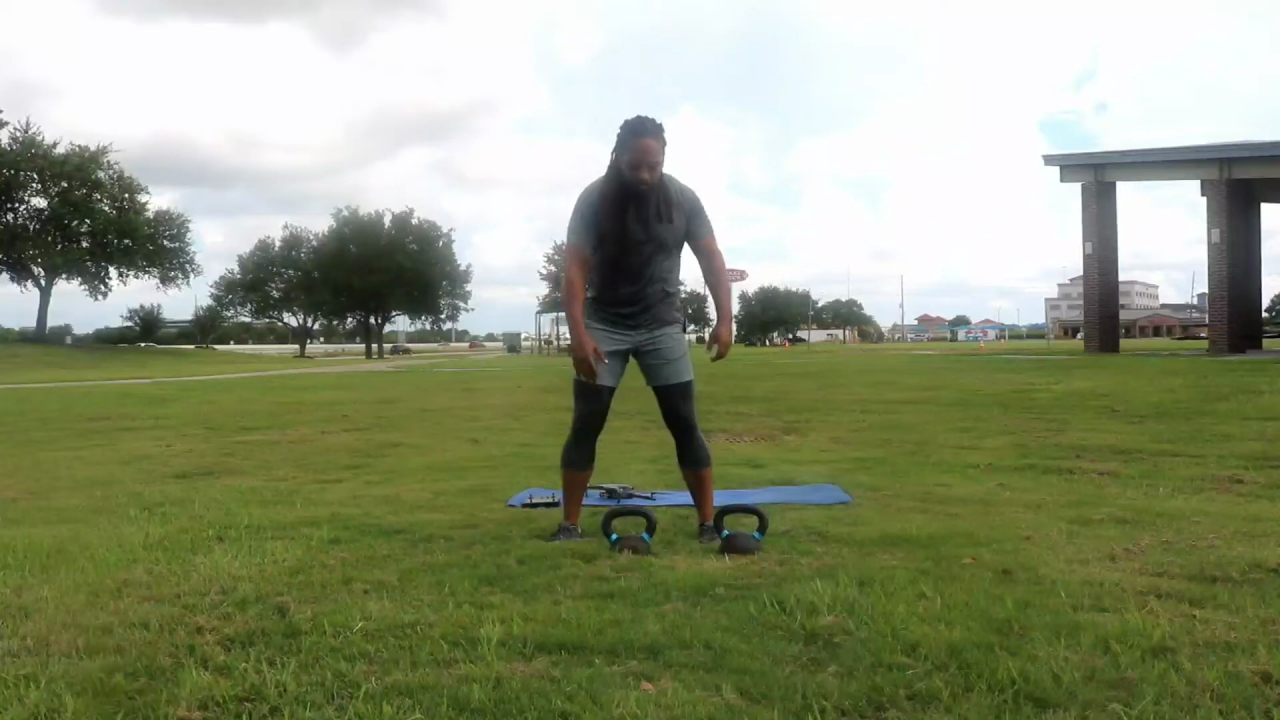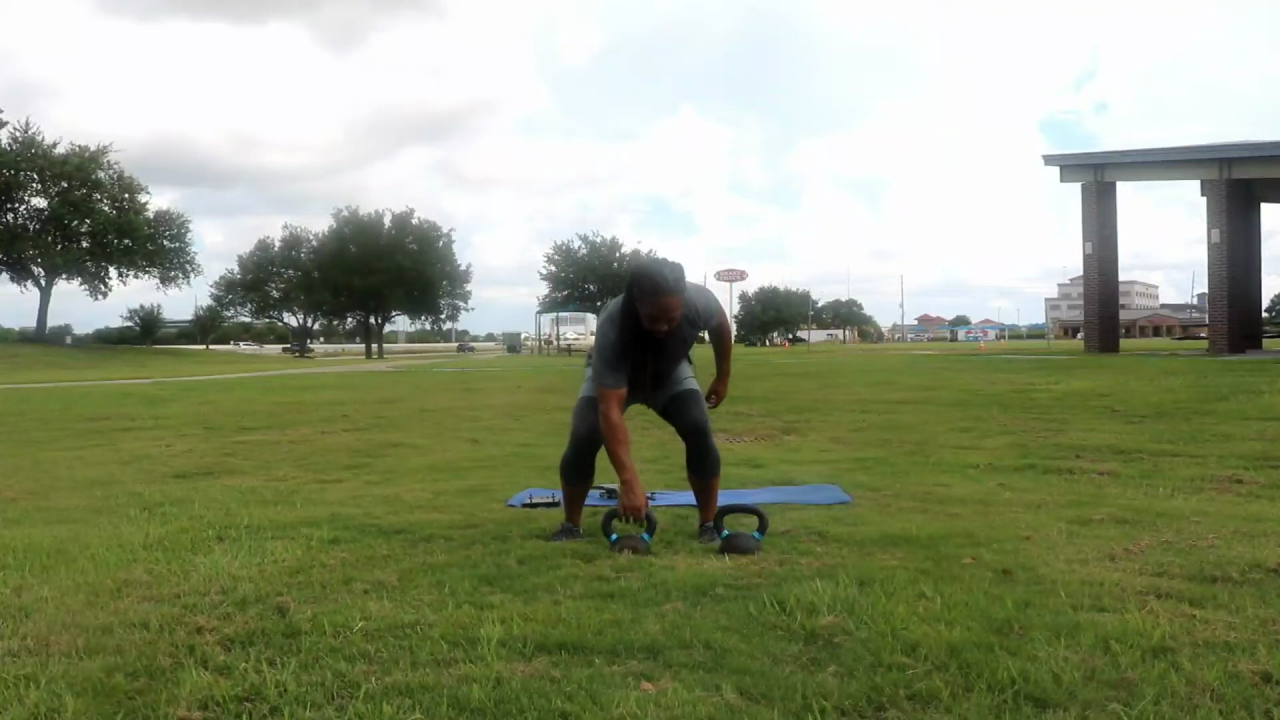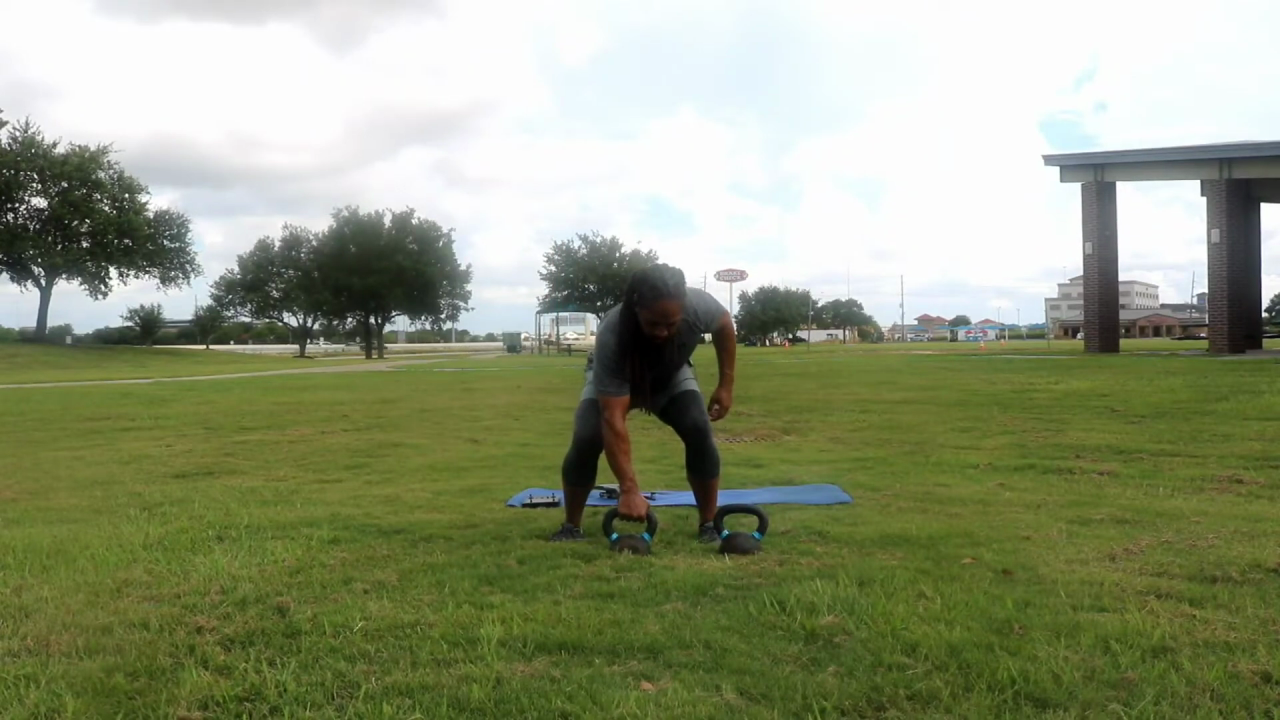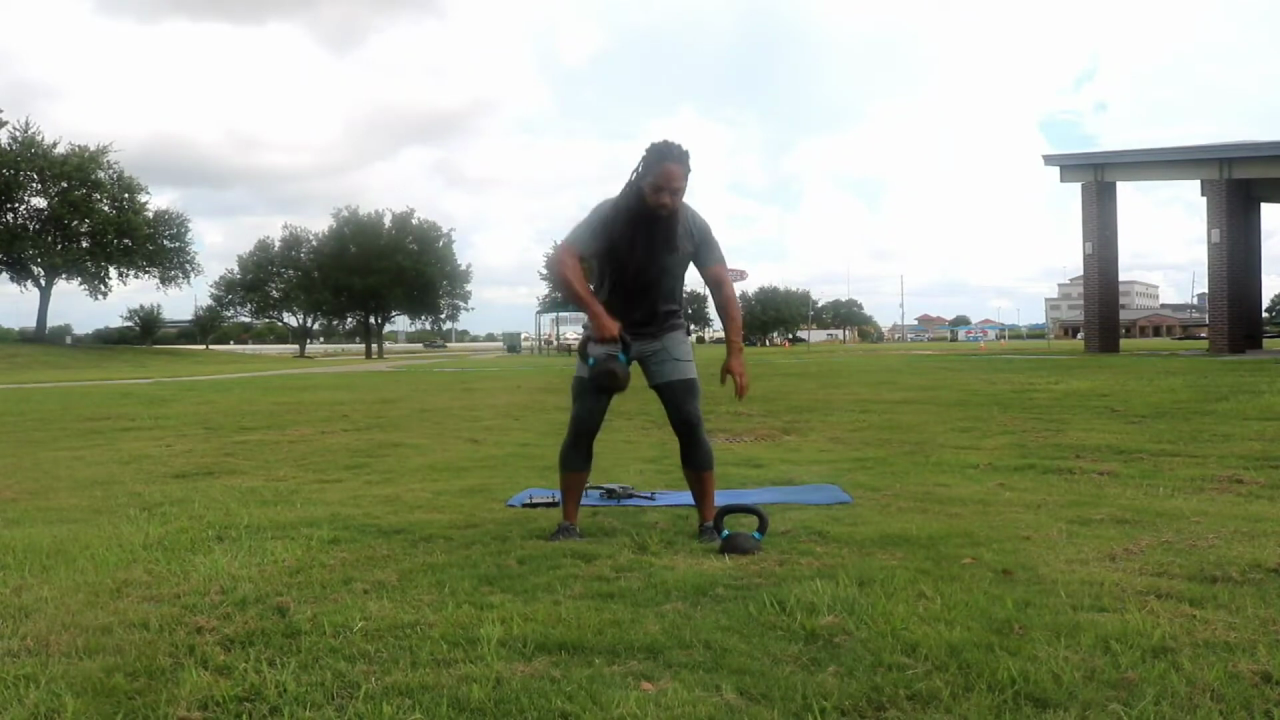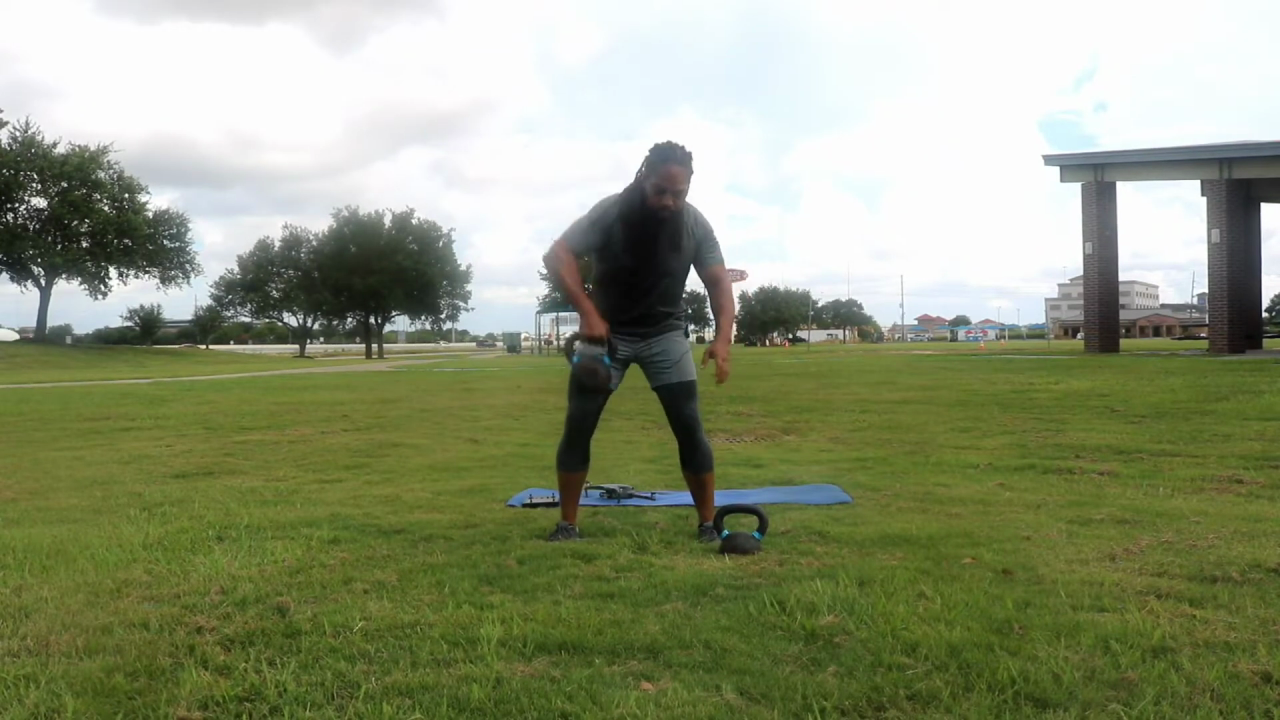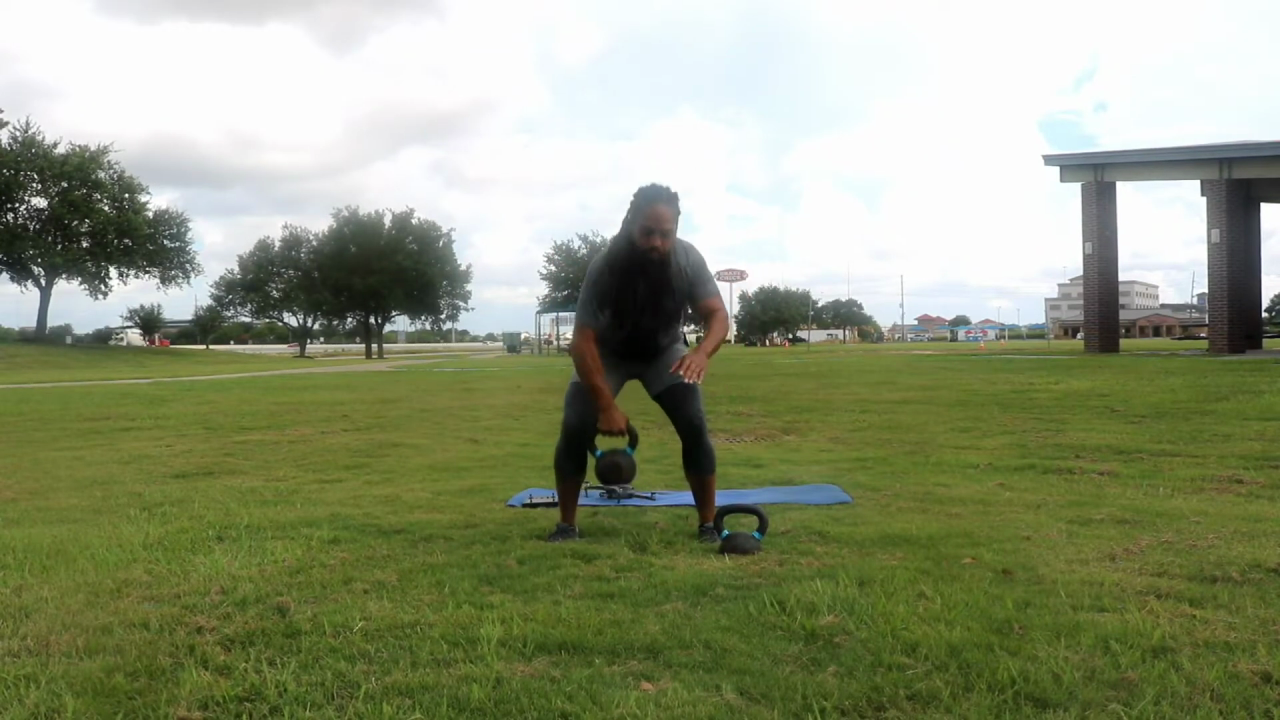
dt=0.7s
person 1, frame 1
left shoulder: (683, 199)
right shoulder: (594, 199)
left elbow: (710, 257)
right elbow: (576, 268)
left wrist: (724, 319)
right wrist: (578, 334)
left hip: (662, 325)
right hip: (604, 325)
left knee: (684, 424)
right knee: (586, 424)
left ankle: (708, 524)
right ankle: (569, 525)
person 1, frame 2
left shoulder: (700, 301)
right shoulder: (612, 325)
left elbow: (721, 327)
right elbow: (610, 412)
left wrist: (722, 378)
right wrist: (629, 482)
left hip: (670, 373)
right hip: (613, 376)
left knee: (699, 429)
right knee: (583, 437)
left ankle: (708, 525)
right ankle: (570, 525)
person 1, frame 3
left shoulder: (699, 305)
right shoulder: (612, 334)
left elbow: (724, 325)
right elbow: (613, 420)
left wrist: (726, 385)
right wrist: (629, 490)
left hip: (671, 376)
right hip: (612, 380)
left knee: (699, 430)
right knee: (586, 439)
left ankle: (708, 524)
right ankle: (571, 526)
person 1, frame 4
left shoulder: (693, 226)
right shoulder: (612, 215)
left elbow: (721, 286)
right elbow: (561, 263)
left wrist: (735, 350)
right wrist: (597, 314)
left hip: (666, 332)
right hip: (610, 330)
left knee: (689, 424)
right knee: (581, 425)
left ankle: (708, 523)
right ankle: (568, 524)
person 1, frame 5
left shoulder: (696, 225)
right shoulder: (613, 212)
left elbow: (718, 283)
right elbow: (557, 257)
left wrist: (722, 337)
right wrist: (587, 312)
left hip: (664, 333)
right hip: (607, 332)
left knee: (689, 425)
right knee: (578, 424)
left ankle: (708, 524)
right ankle: (567, 525)
person 1, frame 6
left shoulder: (689, 259)
right shoulder: (606, 267)
left elbow: (716, 314)
right elbow: (584, 341)
left wrist: (701, 351)
right wrist: (607, 408)
left hip: (664, 351)
right hip: (608, 356)
left knee: (694, 427)
right knee: (574, 428)
left ankle: (709, 525)
right ankle: (567, 525)
